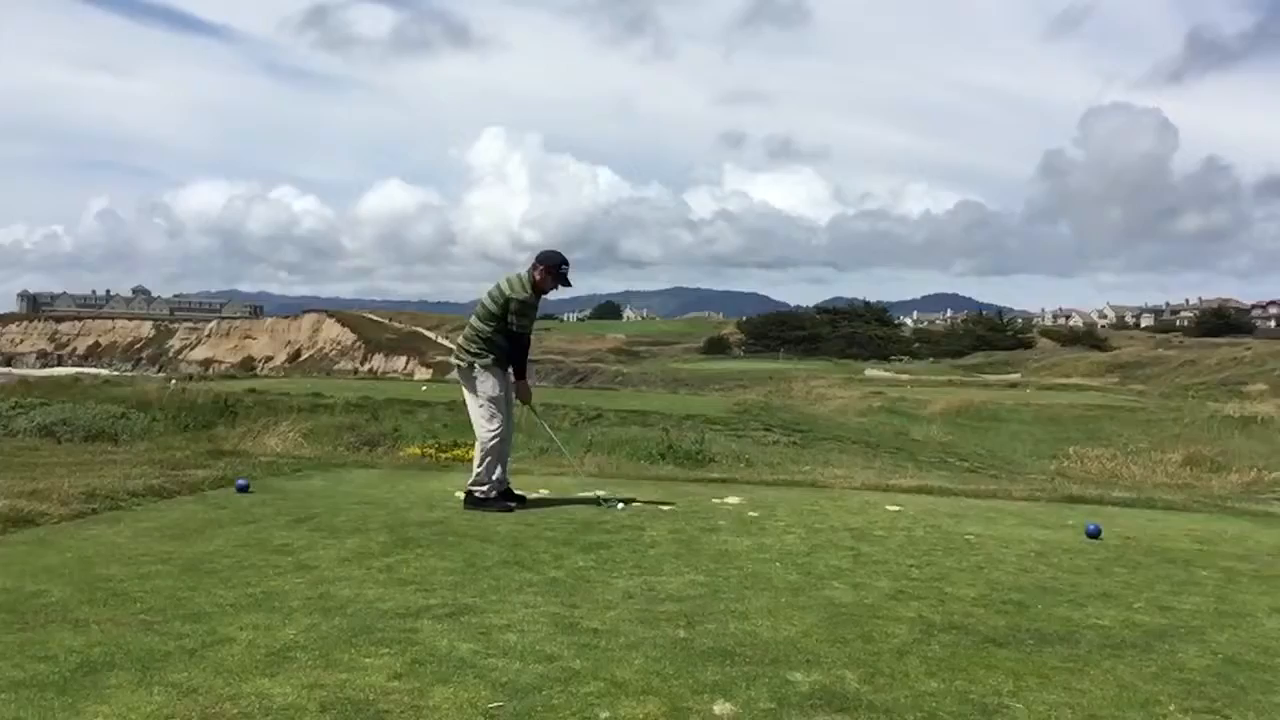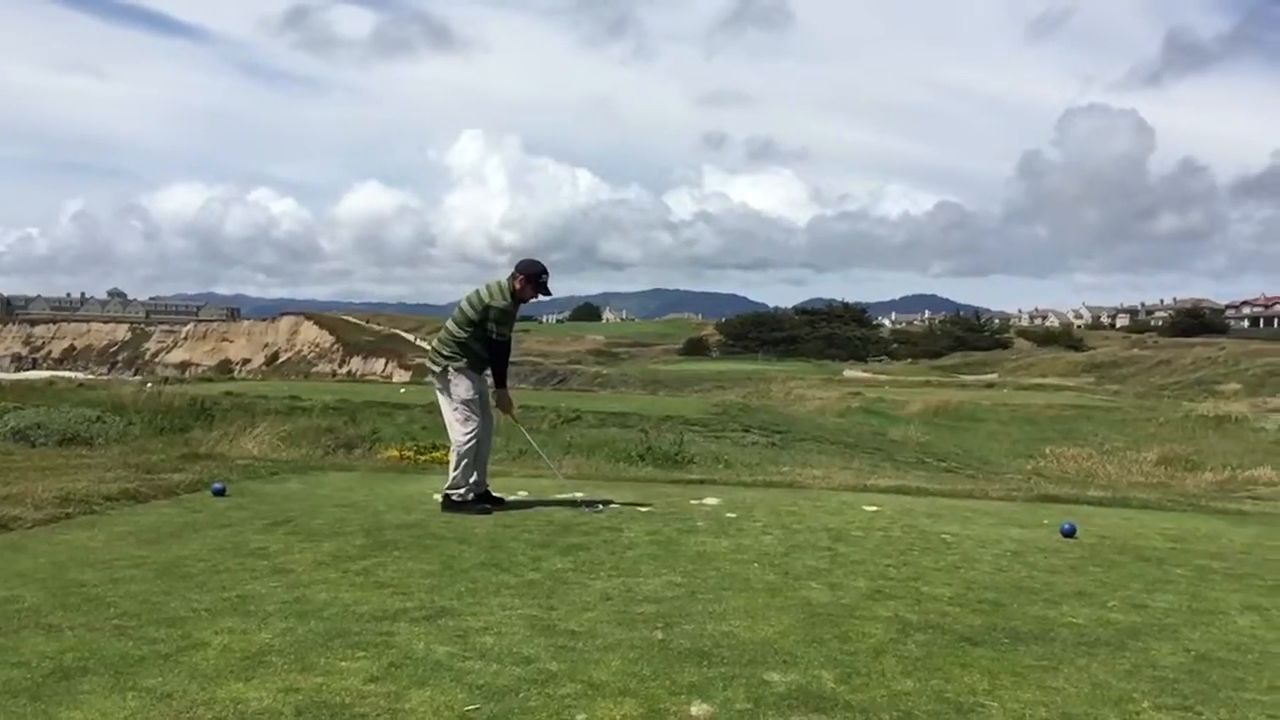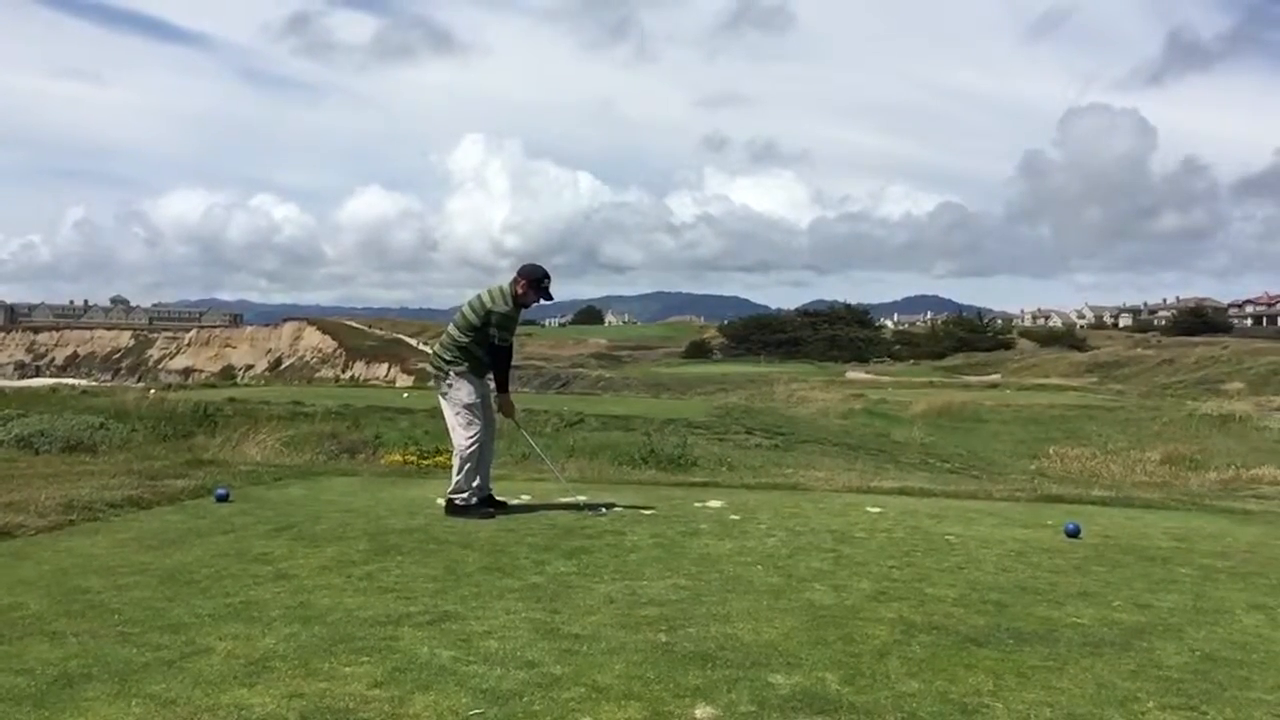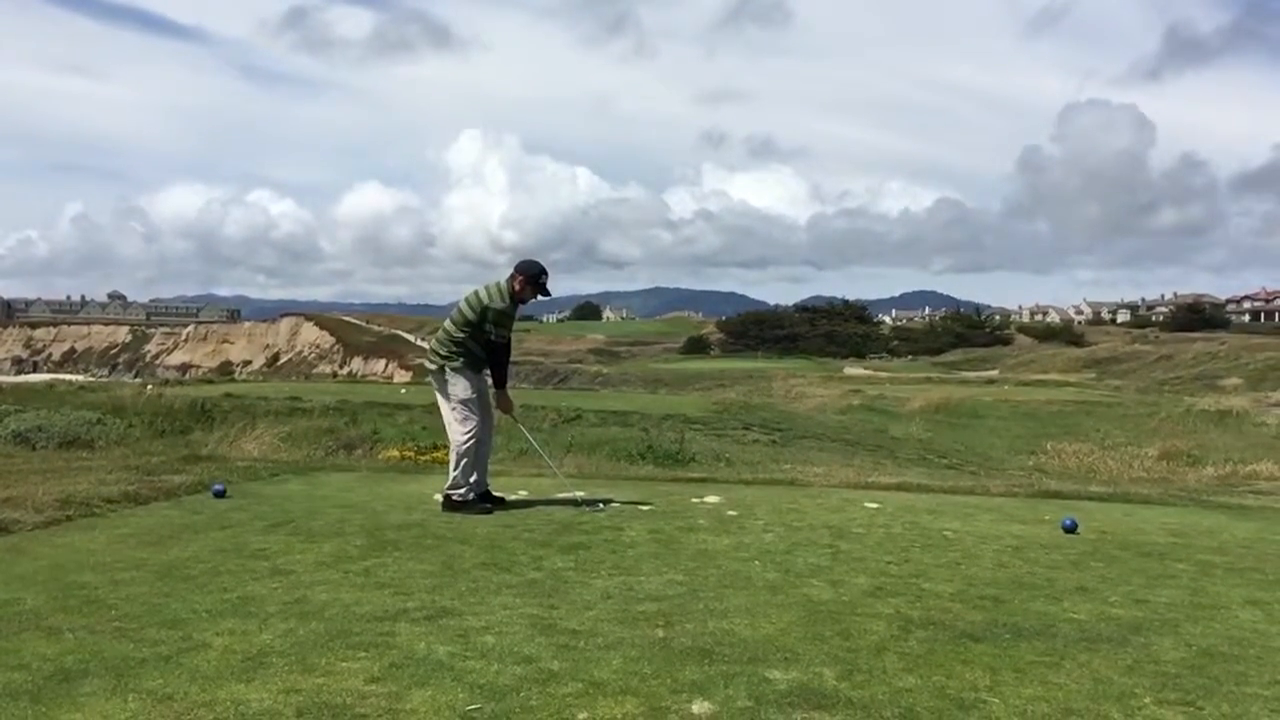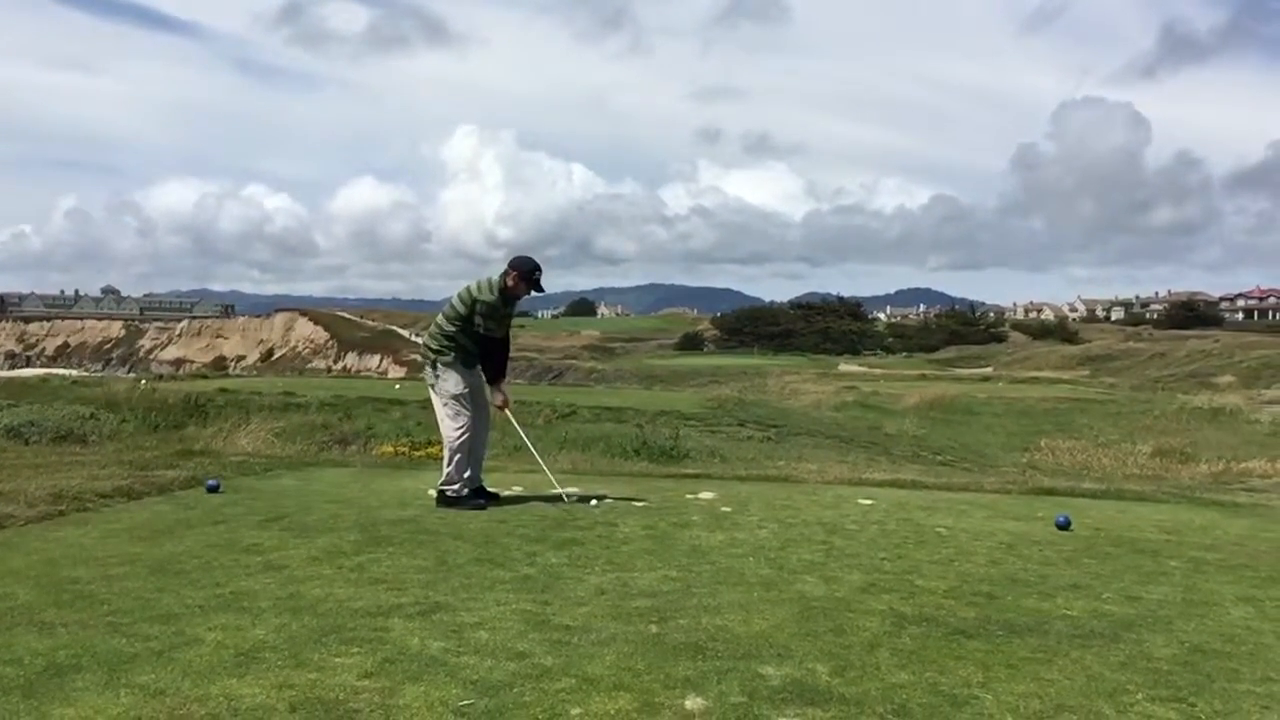
dt=1s
person 1, frame 1
left shoulder: (522, 287)
right shoulder: (522, 295)
left elbow: (519, 339)
right elbow: (517, 340)
left wrist: (518, 379)
right wrist: (521, 381)
left hip: (490, 361)
right hip: (478, 361)
left knee: (503, 425)
right knee: (493, 426)
left ankle: (498, 486)
right ankle: (478, 492)
person 1, frame 2
left shoulder: (501, 294)
right shoulder: (501, 302)
left elbow: (499, 347)
right elbow: (497, 348)
left wrist: (500, 388)
right wrist: (501, 389)
left hip: (466, 364)
right hip: (453, 364)
left knee: (483, 426)
right knee: (468, 428)
left ankle: (476, 489)
right ankle: (456, 495)
person 1, frame 3
left shoulder: (503, 299)
right shoulder: (502, 307)
left elbow: (500, 352)
right elbow: (498, 353)
left wrist: (501, 392)
right wrist: (503, 394)
left hip: (467, 368)
right hip: (454, 368)
left knee: (486, 430)
right knee: (470, 432)
left ankle: (479, 493)
right ankle: (459, 500)
person 1, frame 4
left shoulder: (501, 297)
right shoulder: (499, 304)
left elbow: (501, 348)
right elbow: (495, 350)
left wrist: (499, 388)
right wrist: (501, 390)
left hip: (465, 364)
right hip: (450, 363)
left knee: (484, 426)
right knee: (467, 427)
left ankle: (477, 489)
right ankle: (456, 496)
person 1, frame 5
left shoulder: (506, 299)
right shoulder: (488, 297)
left elbow: (501, 341)
right elbow: (484, 344)
left wrist: (500, 381)
right wrist: (494, 386)
left hip: (464, 360)
right hip: (443, 357)
left knee: (479, 421)
right knee: (459, 422)
left ankle: (471, 484)
right ankle: (450, 491)
